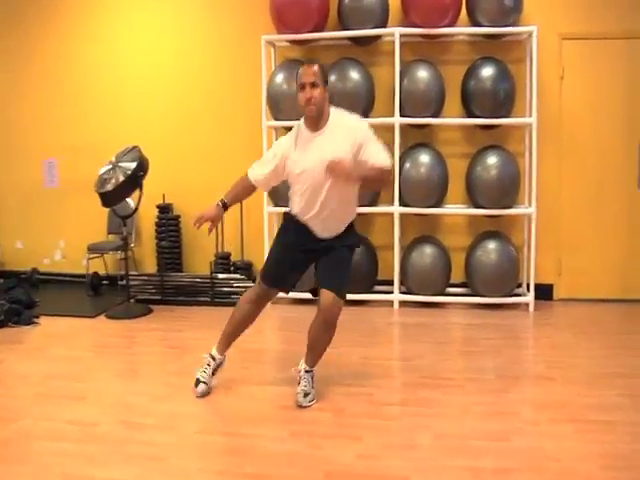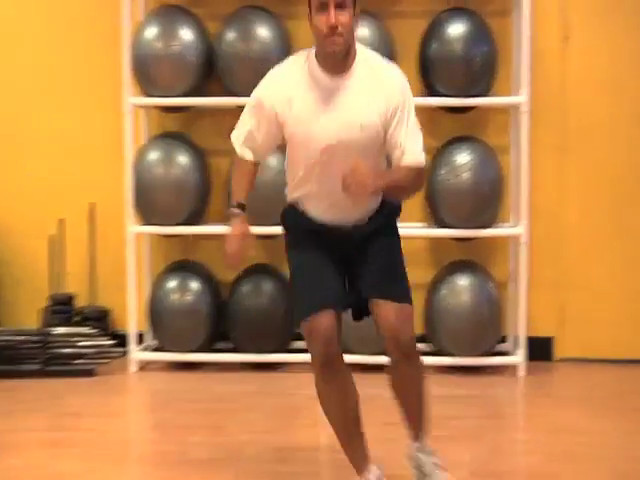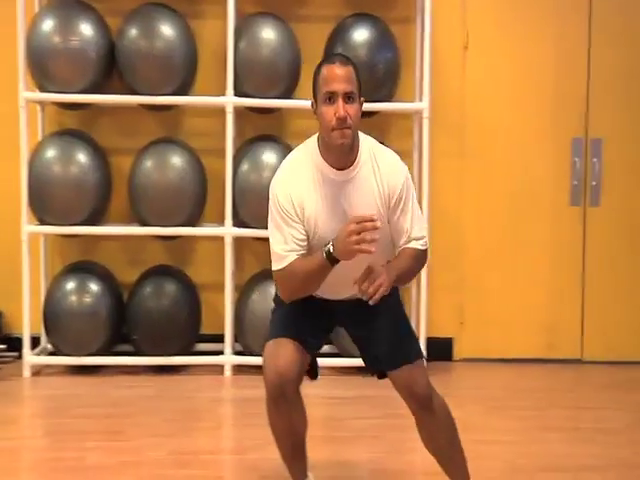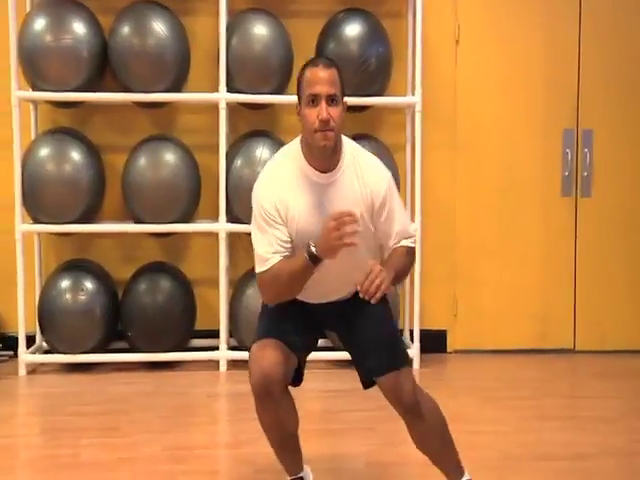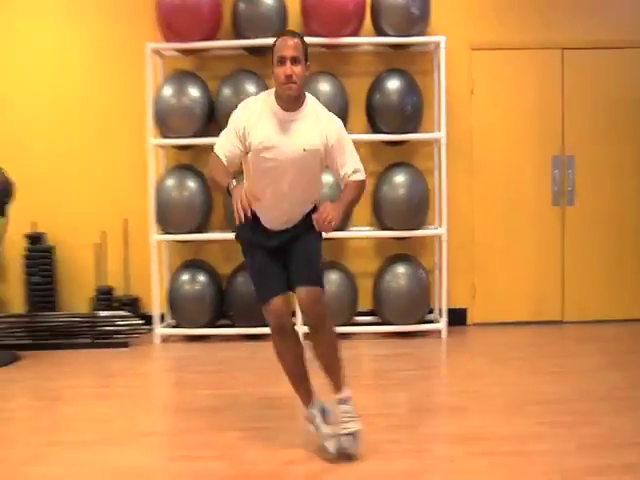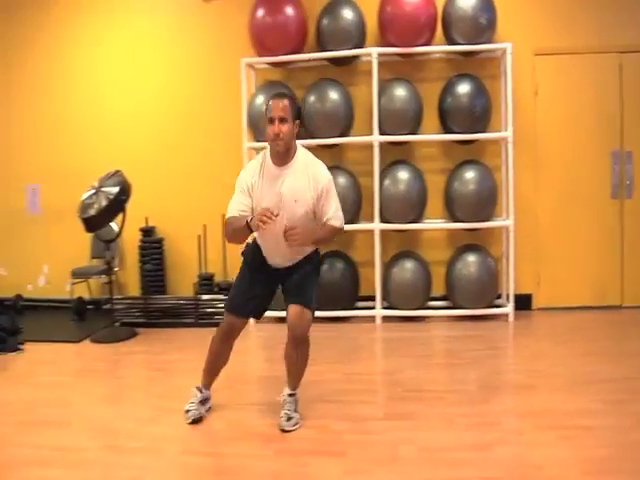
dt=0.3s
person 1, frame 1
left shoulder: (354, 127)
right shoulder: (288, 141)
left elbow: (386, 174)
right elbow: (254, 179)
left wrist: (355, 174)
right wrist: (219, 206)
left hip: (340, 235)
right hip: (297, 229)
left knee: (330, 305)
right knee: (260, 294)
left ankle: (307, 372)
right ankle: (215, 358)
person 1, frame 2
left shoulder: (387, 83)
right shoulder: (280, 85)
left elbow: (414, 174)
right elbow: (247, 151)
left wrist: (377, 181)
right wrist: (239, 213)
left hip: (371, 222)
right hip: (309, 227)
left knee: (399, 335)
right knee: (324, 345)
person 1, frame 3
left shoulder: (390, 170)
right shoulder: (290, 179)
left elbow: (415, 247)
right elbow: (287, 287)
left wrist: (389, 272)
right wrist: (337, 252)
left hip: (372, 292)
right hip: (306, 292)
left knee: (418, 390)
right knee: (279, 375)
person 1, frame 4
left shoulder: (372, 174)
right shoulder: (272, 183)
left elbow: (404, 246)
right elbow: (269, 290)
left wrist: (387, 273)
right wrist: (319, 251)
left hip: (357, 295)
right hip: (291, 297)
left knee: (405, 395)
right knee: (264, 376)
person 1, frame 5
left shoulder: (328, 124)
right shoulder: (248, 114)
left elbow: (357, 180)
right elbow: (219, 165)
left wrist: (339, 208)
right wrist: (233, 189)
left hip: (303, 226)
right hip: (258, 229)
left knee: (313, 308)
right knee: (278, 315)
left ankle: (343, 399)
right ankle: (313, 407)
person 1, frame 6
left shoulder: (316, 173)
right shoulder: (251, 173)
left elbow: (335, 227)
right elbow: (230, 232)
left wrist: (310, 236)
right wrist: (248, 224)
left hip: (303, 260)
right hip: (261, 257)
left knee: (298, 325)
right knee: (229, 326)
left ankle: (291, 396)
right ankle: (203, 392)
